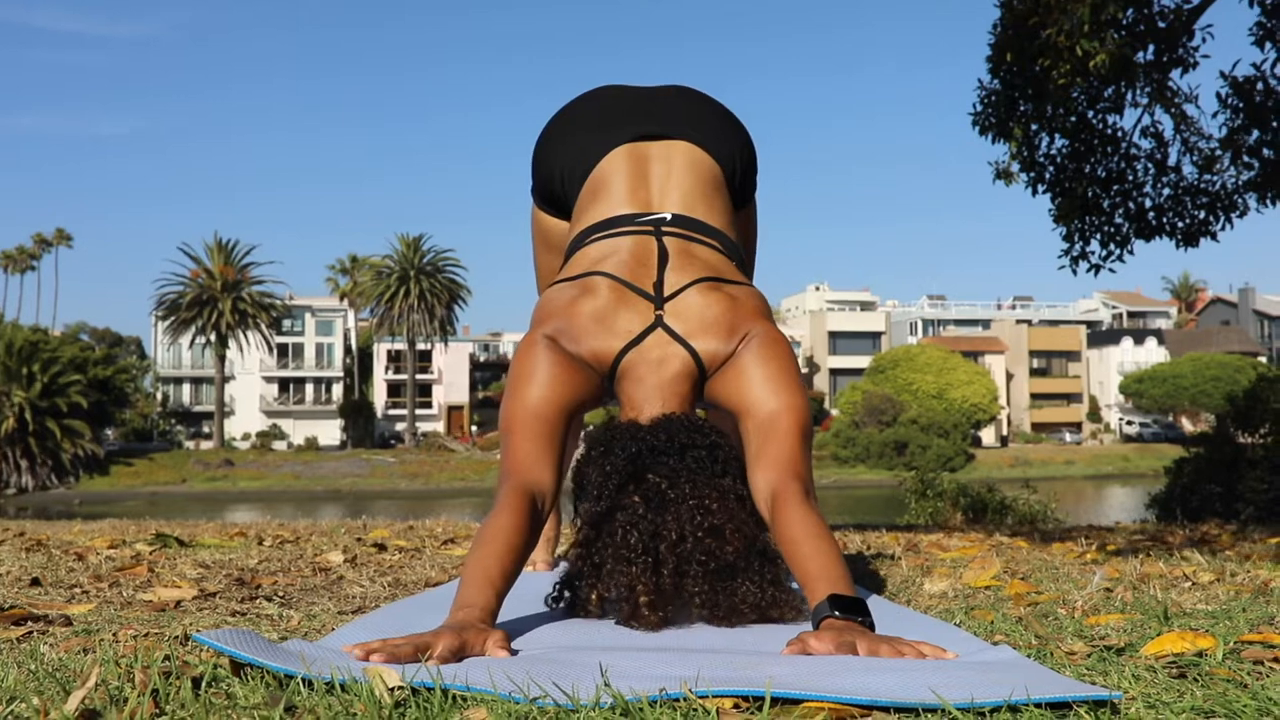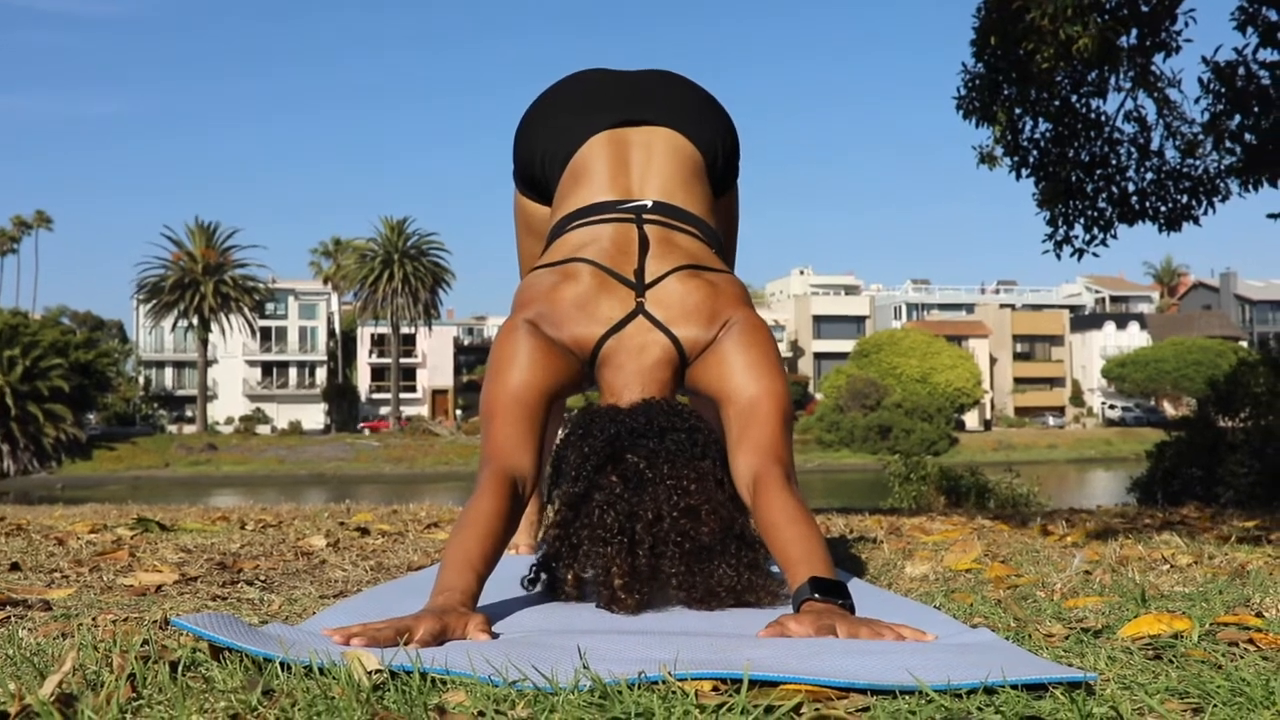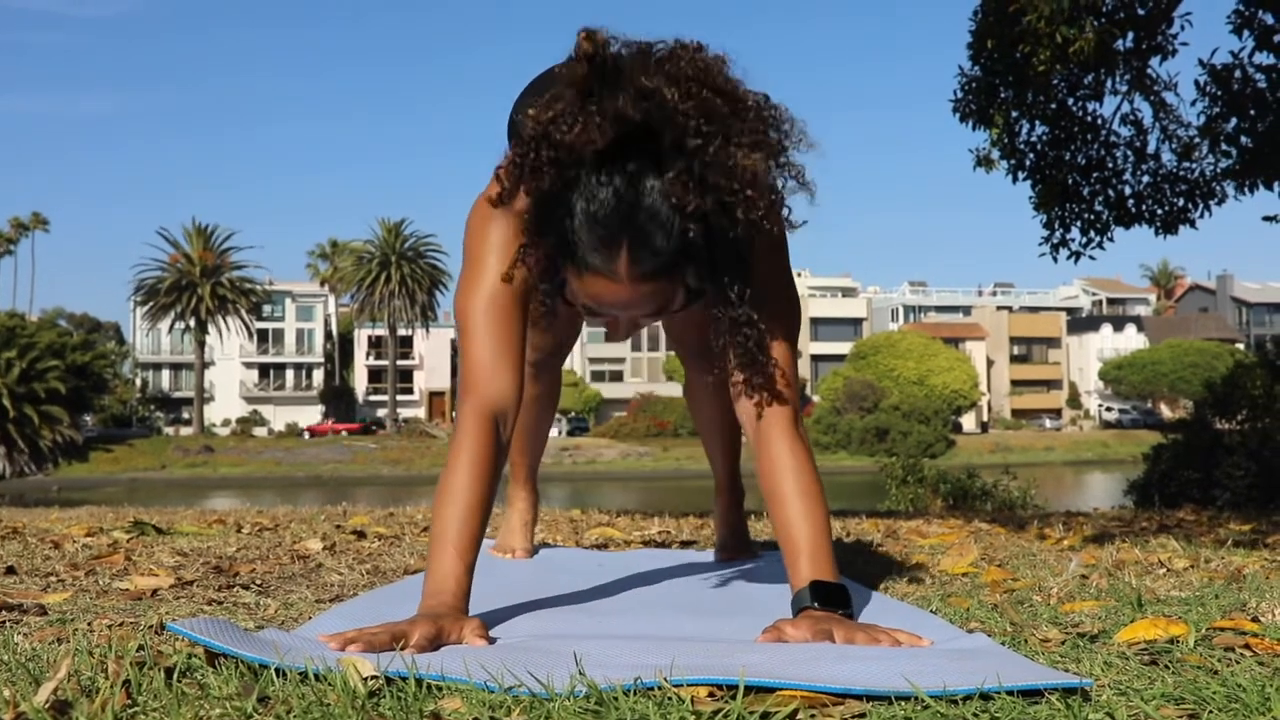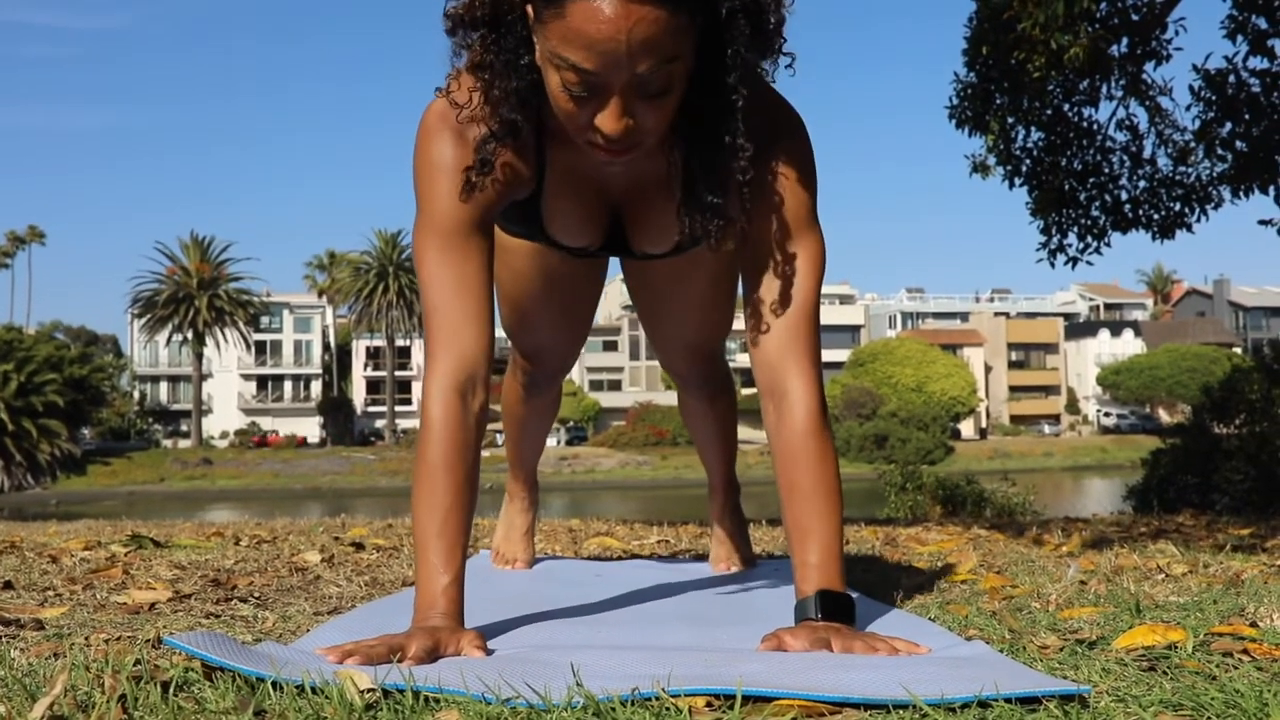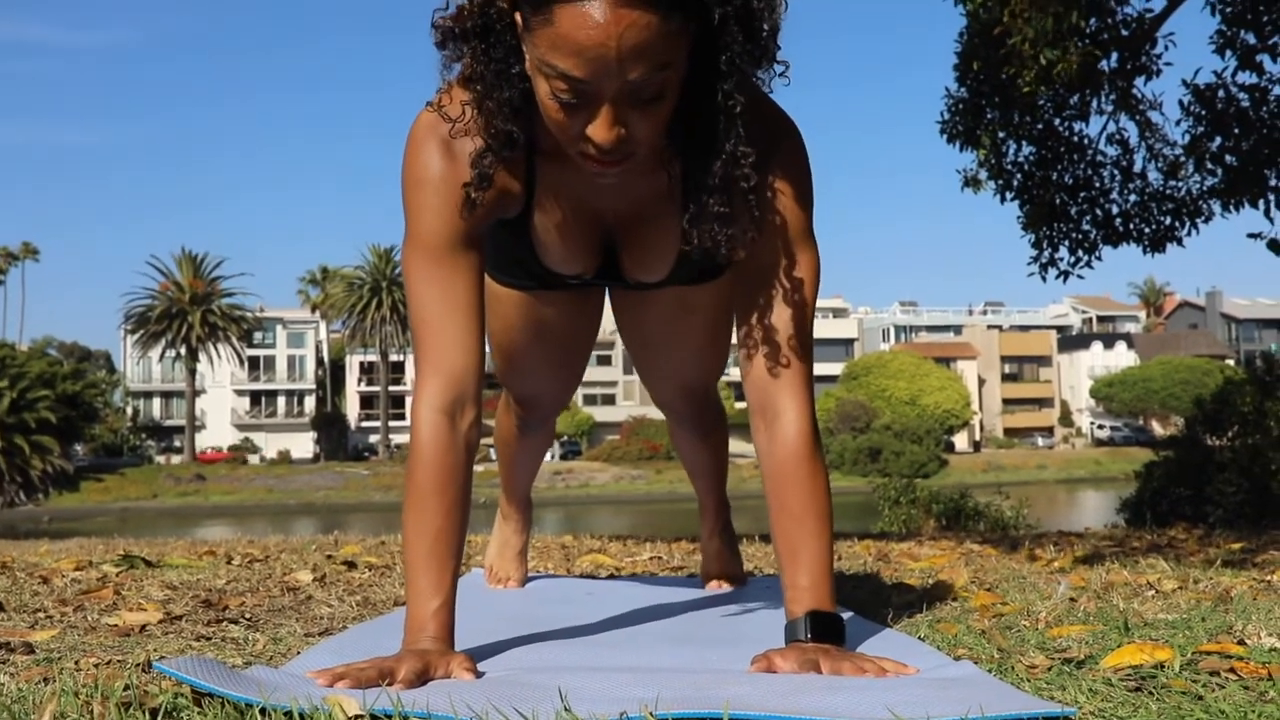
dt=1s
person 1, frame 1
left shoulder: (748, 349)
right shoulder: (559, 349)
left elbow: (788, 493)
right elbow: (520, 493)
left wrist: (844, 617)
left ankle: (730, 543)
right ankle: (545, 537)
person 1, frame 2
left shoulder: (728, 335)
right shoulder: (542, 334)
left elbow: (768, 479)
right elbow: (501, 478)
left wrist: (822, 597)
right ankle: (530, 513)
person 1, frame 3
left shoulder: (742, 225)
right shoulder: (513, 218)
left elbow: (771, 413)
right elbow: (484, 412)
left wrist: (821, 601)
right wrist: (442, 605)
left knee: (711, 354)
right knee: (539, 350)
left ankle: (727, 499)
right ankle: (522, 496)
person 1, frame 4
left shoulder: (758, 133)
right shoulder: (468, 122)
left elbow: (789, 379)
right elbow: (456, 379)
left wrist: (824, 606)
right wrist: (436, 614)
left hip: (686, 221)
right hip: (543, 217)
right knee: (541, 360)
left ankle: (724, 503)
right ankle: (520, 496)
person 1, frame 5
left shoulder: (757, 144)
right shoulder: (457, 140)
left elbow: (782, 399)
right elbow: (446, 401)
left wrist: (813, 628)
right wrist: (427, 637)
left hip: (682, 258)
right hip: (535, 253)
right knee: (534, 398)
left ankle: (716, 524)
right ankle: (513, 515)
